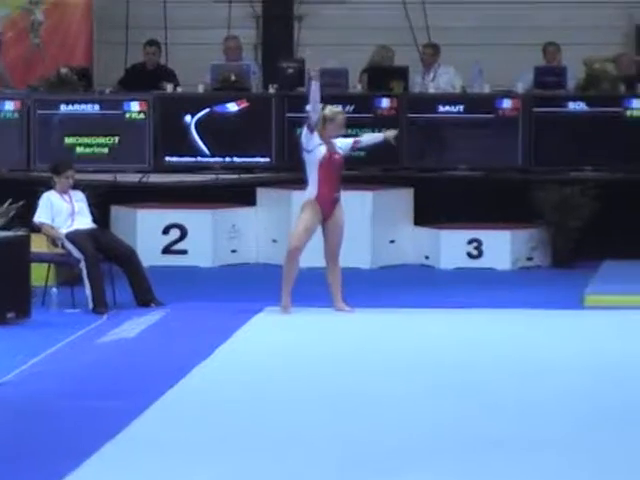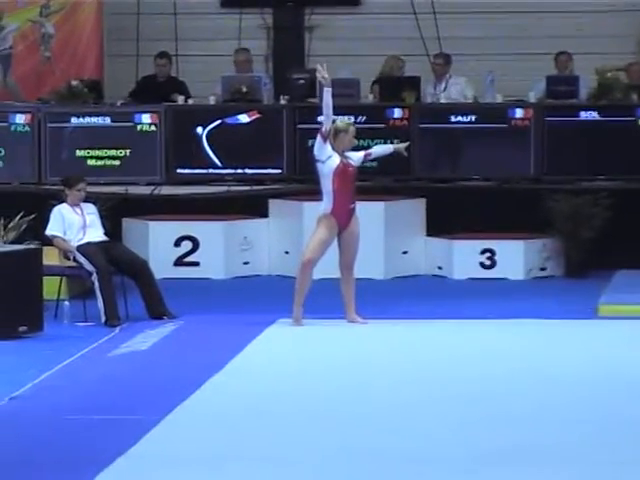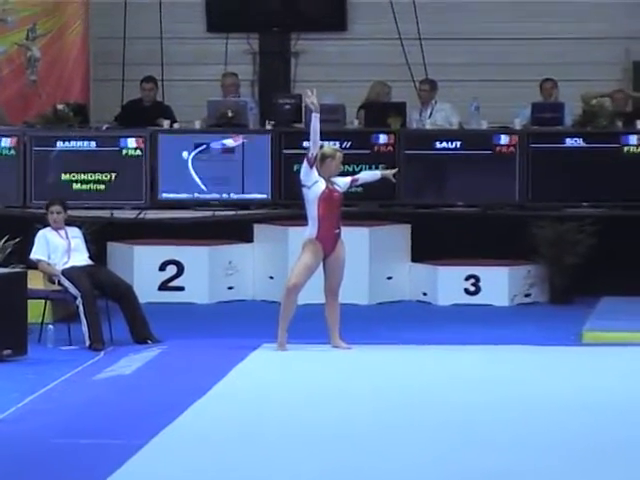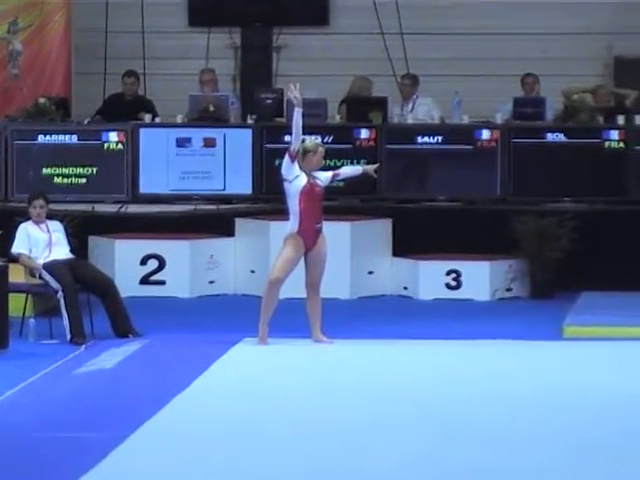
dt=1s
person 1, frame 1
left shoulder: (338, 144)
right shoulder: (311, 139)
left elbow: (361, 140)
right elbow: (314, 111)
left wrist: (384, 136)
right wrist: (314, 81)
left hip: (334, 205)
right hip: (314, 204)
left knee: (333, 255)
right knee: (294, 247)
left ankle: (338, 301)
right ankle: (285, 299)
person 1, frame 2
left shoulder: (352, 157)
right shoulder: (324, 152)
left elbow: (373, 151)
right elbow: (327, 119)
left wrist: (395, 147)
right wrist: (327, 86)
left hip: (350, 217)
right hip: (330, 217)
left knee: (347, 267)
right knee: (308, 260)
left ankle: (351, 313)
right ankle: (297, 311)
person 1, frame 3
left shoulder: (338, 183)
right shoulder: (309, 177)
left elbow: (360, 177)
right elbow: (314, 145)
left wrist: (383, 173)
right wrist: (315, 113)
left hip: (336, 243)
right hip: (315, 243)
left knee: (332, 292)
right knee: (292, 285)
left ankle: (335, 338)
right ankle: (281, 336)
person 1, frame 4
left shoulder: (319, 177)
right shoulder: (291, 171)
left elbow: (341, 172)
right elbow: (296, 140)
left wrist: (365, 169)
right wrist: (298, 107)
left hip: (317, 237)
right hip: (296, 237)
left knee: (314, 286)
right knee: (275, 279)
left ankle: (316, 333)
right ankle: (263, 329)
person 2, frame 1
left shoulder: (79, 195)
right shoulder: (48, 198)
right elbow: (45, 227)
right wrist: (61, 238)
left hip: (92, 230)
right hip: (71, 234)
left knee: (127, 252)
right knee: (91, 255)
left ankle: (145, 298)
right ankle: (98, 303)
person 2, frame 2
left shoulder: (91, 207)
right shoulder: (59, 210)
right elbow: (56, 240)
right wrist: (74, 251)
left hip: (104, 242)
right hip: (83, 246)
left knee: (140, 264)
right knee: (102, 268)
left ankle: (158, 310)
right ankle: (110, 316)
person 2, frame 3
left shoulder: (76, 231)
right shoulder: (43, 234)
right elbow: (41, 264)
left wrist: (87, 267)
right wrist: (59, 274)
left hip: (89, 267)
right hip: (68, 270)
left knee: (125, 288)
right knee: (86, 292)
left ankle: (142, 334)
right ankle: (94, 340)
person 2, frame 4
left shoulder: (57, 225)
right shoulder: (25, 228)
right elbow: (22, 258)
left wrist: (69, 260)
right wrist: (39, 268)
left hip: (70, 261)
right hip: (49, 264)
left knee: (106, 283)
right knee: (68, 285)
left ankle: (123, 328)
right ankle: (76, 334)
